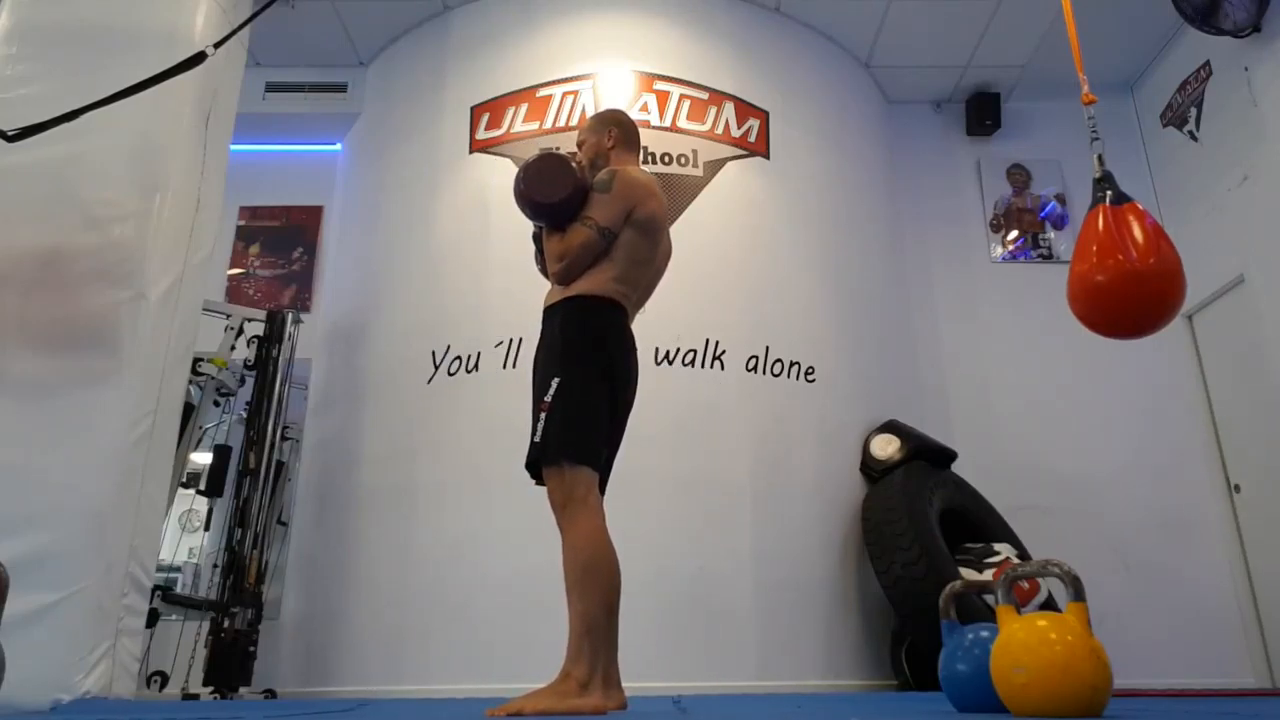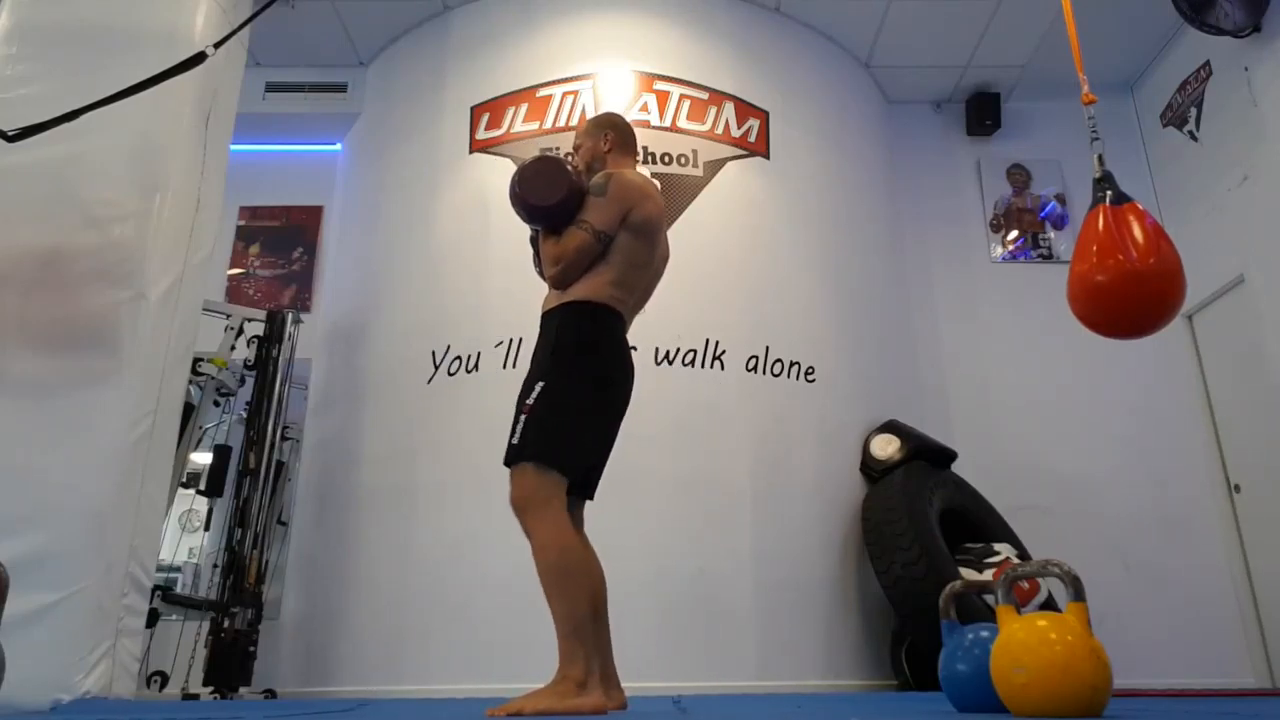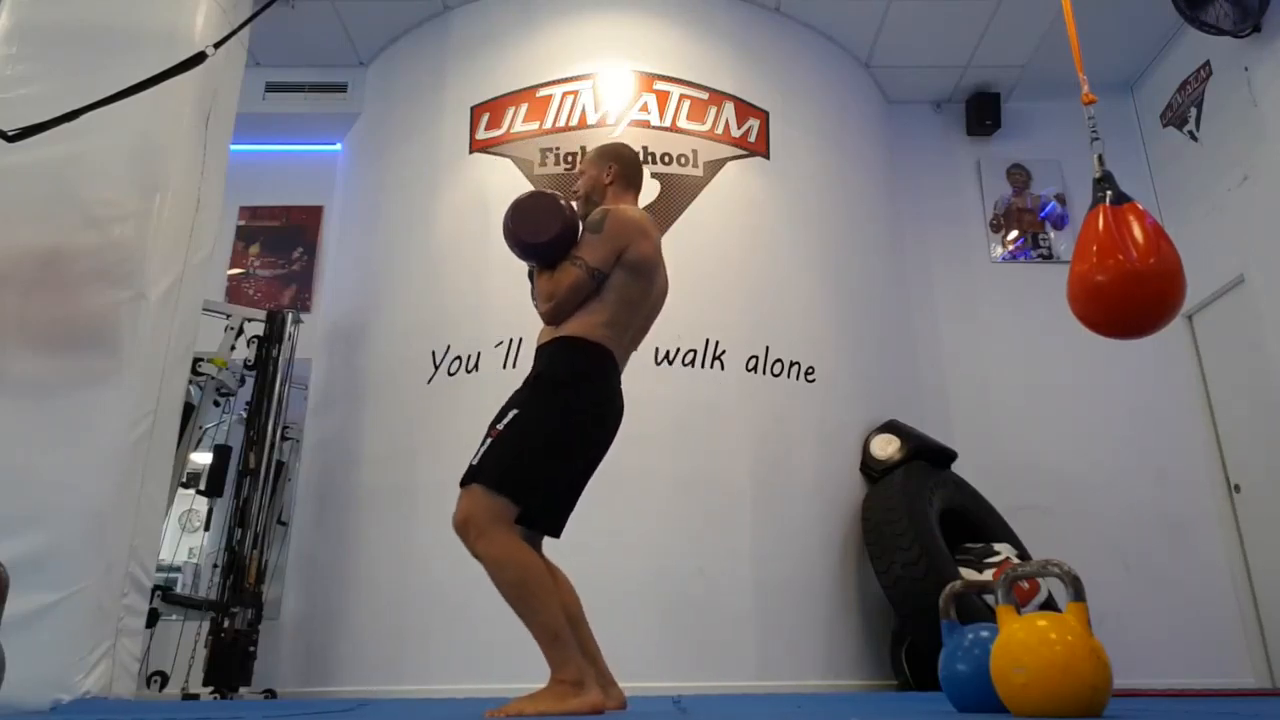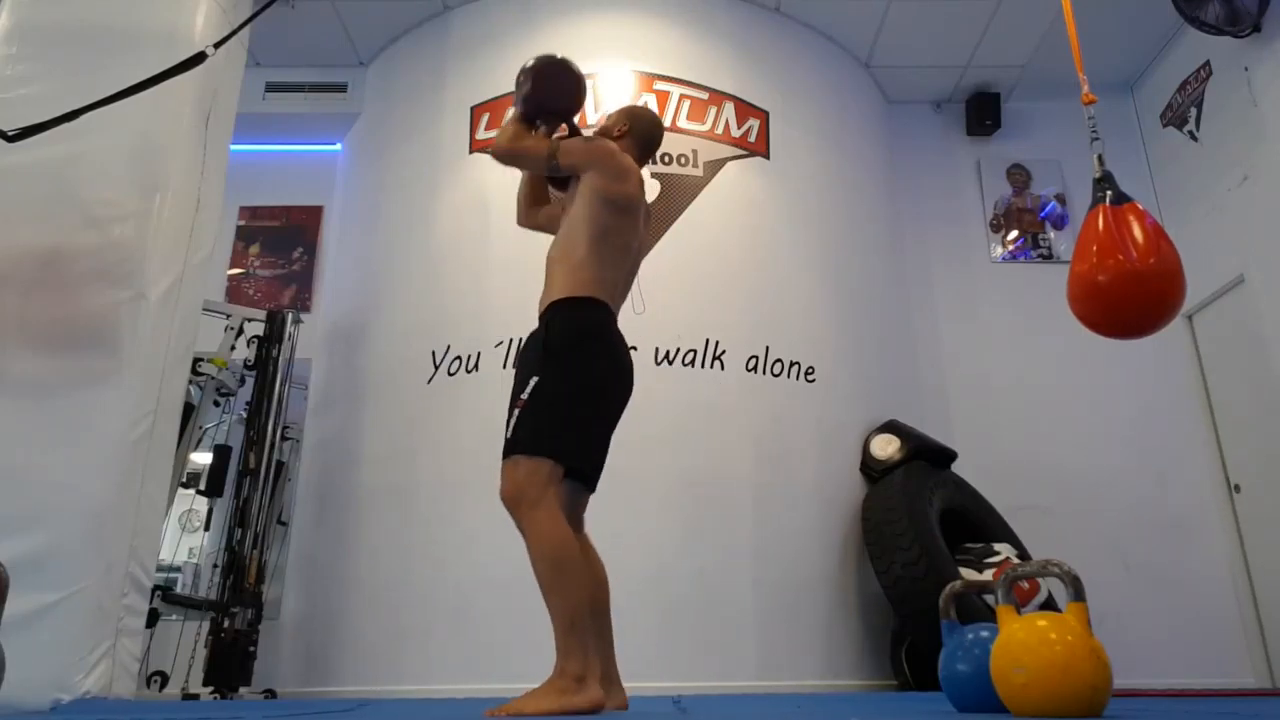
dt=0.3s
person 1, frame 1
left shoulder: (620, 181)
right shoulder: (651, 216)
left elbow: (562, 265)
left wrist: (552, 219)
right wrist: (564, 223)
left hip: (580, 335)
right hip: (606, 344)
left knee: (573, 500)
right knee: (579, 506)
person 1, frame 2
left shoulder: (616, 184)
right shoulder: (648, 217)
left elbow: (558, 270)
left wrist: (548, 221)
right wrist: (558, 225)
left hip: (577, 344)
right hip: (601, 353)
left knee: (536, 500)
right knee: (556, 517)
person 1, frame 3
left shoulder: (614, 221)
right shoulder: (649, 260)
left elbow: (553, 305)
left wrist: (543, 259)
right wrist: (555, 266)
left hip: (566, 380)
right hip: (594, 393)
left knee: (478, 520)
right knee: (513, 539)
person 1, frame 4
left shoulder: (609, 161)
right shoulder: (581, 206)
left elbow: (517, 149)
right elbow: (527, 214)
left wrist: (530, 119)
right wrist: (537, 159)
left hip: (573, 345)
right hip: (592, 355)
left knee: (527, 495)
right knee: (561, 519)
